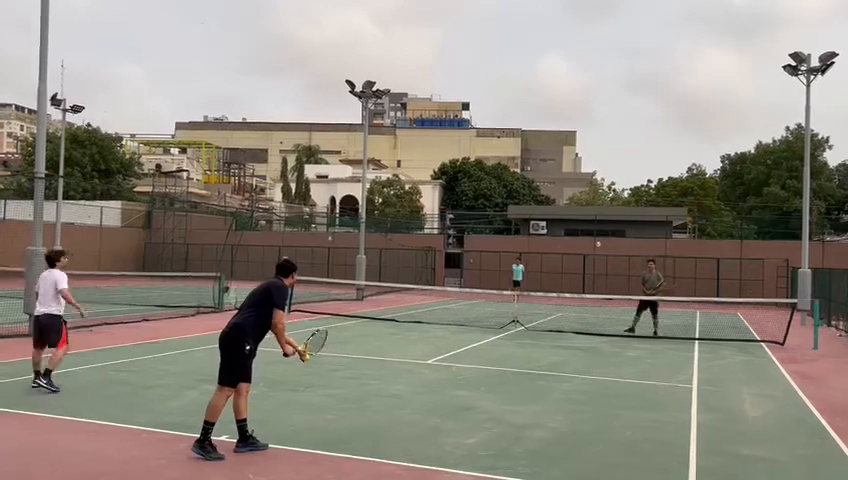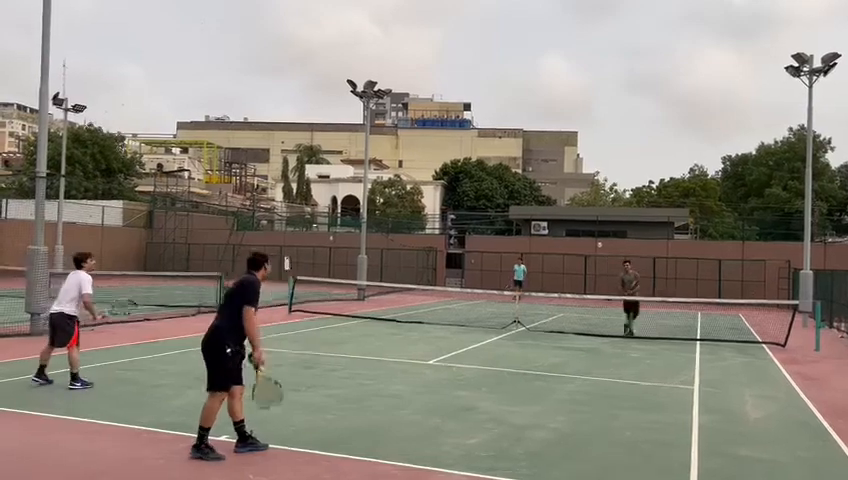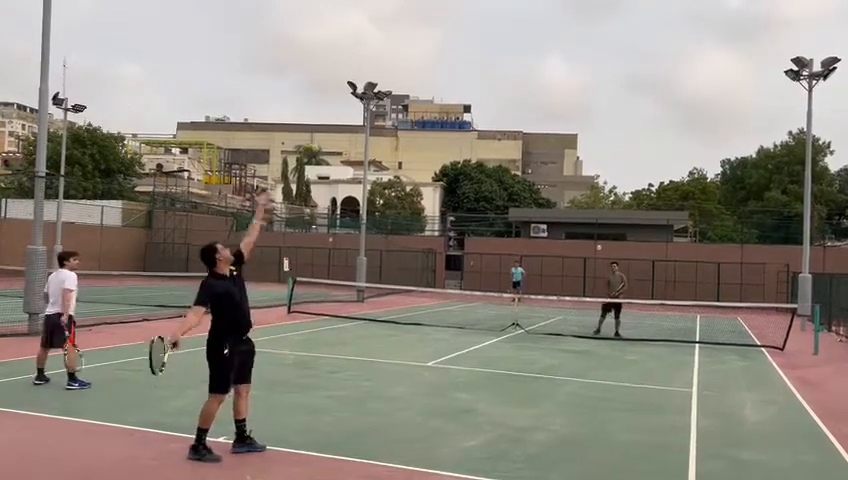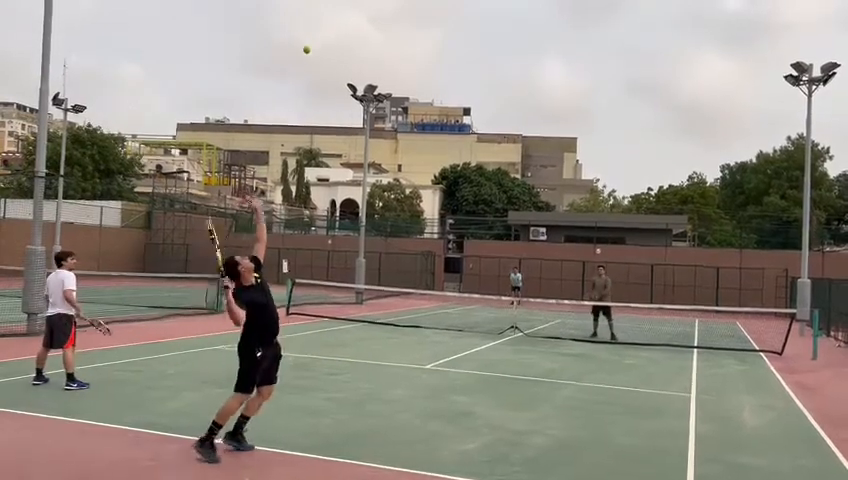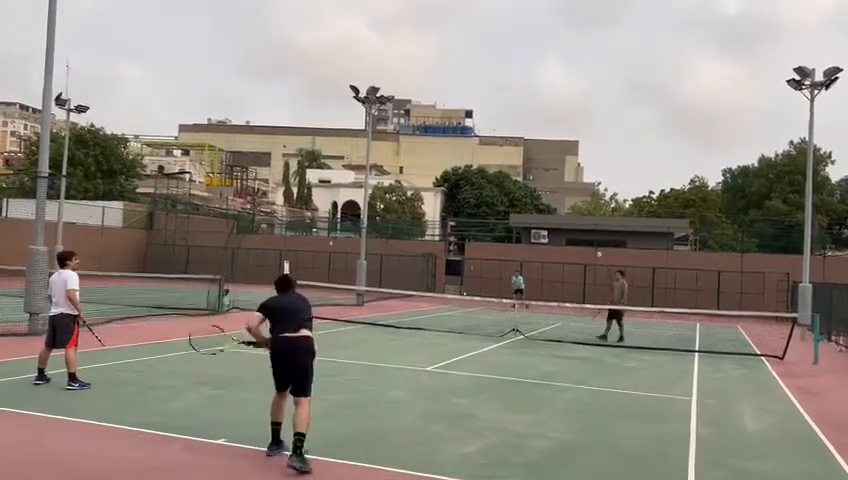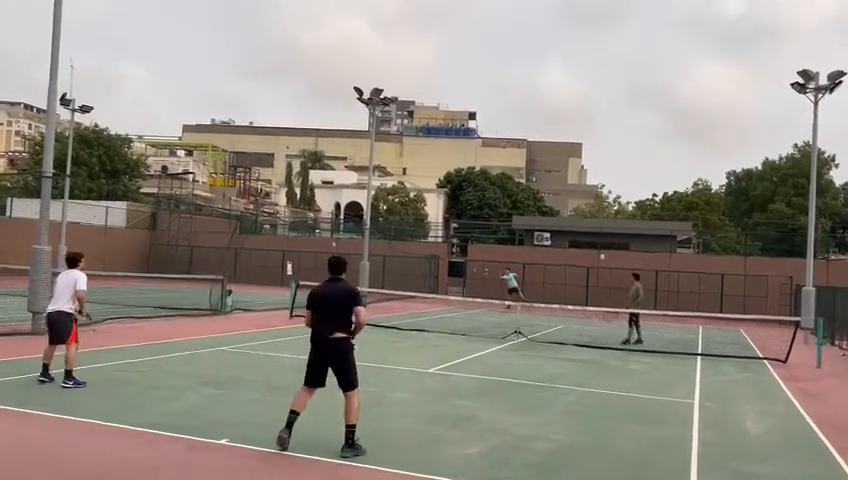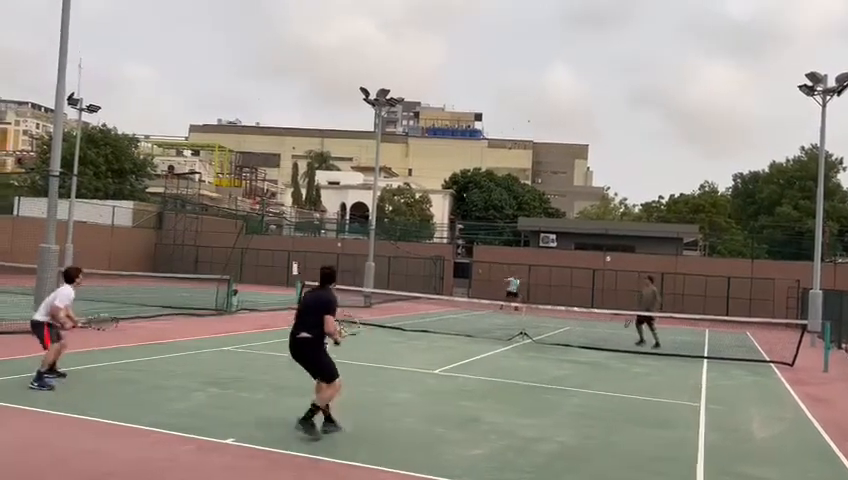
dt=0.7s
person 1, frame 1
left shoulder: (270, 286)
right shoulder: (280, 288)
left elbow: (273, 326)
right elbow: (277, 324)
left wrist: (296, 346)
right wrist: (284, 347)
left hip: (239, 340)
right hip: (239, 340)
left knee: (242, 389)
right knee: (225, 390)
left ankle: (244, 439)
right ankle: (203, 441)
person 1, frame 2
left shoulder: (248, 283)
right shoulder: (249, 283)
left elbow: (251, 323)
right elbow: (248, 319)
left wrist: (258, 351)
right wrist: (257, 350)
left hip: (229, 346)
right hip: (221, 344)
left knee: (236, 391)
right knee: (218, 394)
left ankle: (243, 439)
right ankle: (200, 445)
person 1, frame 3
left shoulder: (235, 268)
right shoulder: (210, 286)
left elbow: (251, 237)
right elbow: (195, 314)
left wrist: (260, 210)
right wrist: (177, 334)
left hip: (243, 342)
right hip: (223, 346)
left knee: (243, 390)
right knee: (218, 395)
left ankle: (242, 439)
right ankle: (198, 446)
person 1, frame 4
left shoulder: (257, 275)
right shoulder: (242, 294)
left elbow: (261, 241)
right elbow: (238, 321)
left wrist: (259, 213)
right wrist: (228, 297)
left hip: (270, 345)
right hip: (255, 348)
left knee: (265, 392)
right knee: (241, 395)
left ankle: (235, 435)
right ankle: (206, 441)
person 1, frame 5
left shoulder: (270, 303)
right shoulder: (304, 301)
left elbow: (251, 326)
left wrist: (265, 342)
left hip: (280, 346)
right hip: (303, 345)
left knee: (281, 393)
right knee: (302, 401)
left ankle: (275, 442)
right ankle: (297, 453)
person 1, frame 6
left shoulder: (315, 292)
right shoulder: (351, 291)
left elbow: (308, 322)
right elbow: (361, 321)
right wrist: (351, 333)
left hip: (318, 344)
right hip: (341, 345)
left knee: (307, 389)
right knee: (352, 394)
left ankle: (287, 429)
right ankle: (350, 444)
person 1, frame 7
left shoulder: (308, 294)
right shoulder: (330, 298)
right elbow: (329, 329)
left wrist: (332, 330)
right wrist: (337, 338)
left hip: (295, 343)
right hip: (311, 344)
left knee: (322, 379)
right knee: (334, 384)
left ankle: (328, 421)
right ankle: (307, 420)
person 2, frame 1
left shoulder: (44, 275)
right shoulder: (60, 275)
right elbow: (65, 294)
right wrist: (78, 307)
left hip: (39, 314)
right hip: (53, 316)
left knee: (38, 348)
right knee: (62, 347)
left ankle: (38, 377)
right ankle: (45, 376)
person 2, frame 2
left shoulder: (72, 274)
right shoulder: (86, 278)
right elbow: (86, 300)
left wrist: (91, 312)
right wrist: (94, 315)
left hip: (54, 312)
right hip: (67, 315)
left knee: (50, 345)
right knee: (73, 347)
left ankle: (40, 374)
right ankle: (75, 380)
person 2, frame 3
left shoulder: (52, 275)
right shoulder: (70, 275)
left elbow: (46, 296)
right elbow: (66, 295)
right wrist: (65, 314)
left hip: (49, 314)
right hip: (62, 316)
left knee: (45, 346)
right knee: (69, 347)
left ankle: (40, 376)
right ankle: (72, 380)
person 2, frame 4
left shoulder: (51, 276)
right shoulder: (68, 275)
left elbow: (47, 297)
right elbow: (68, 295)
right wrist: (78, 309)
left hip: (51, 315)
right hip: (64, 316)
left knee: (45, 347)
right knee: (68, 347)
left ankle: (38, 376)
right ankle: (71, 380)
person 2, frame 5
left shoulder: (54, 276)
right shoulder: (71, 275)
left elbow: (51, 297)
right elbow: (71, 295)
right wrist: (79, 310)
left hip: (54, 315)
right hip: (68, 315)
left knee: (48, 346)
right knee: (71, 347)
left ankle: (40, 375)
right ankle: (72, 380)
person 2, frame 6
left shoulder: (61, 275)
right shoulder: (80, 275)
right elbow: (81, 295)
right wrist: (81, 308)
left hip: (51, 312)
right hip: (64, 314)
left knee: (52, 343)
right knee: (72, 345)
left ankle: (45, 373)
right ankle: (68, 378)
person 2, frame 7
left shoulder: (67, 289)
right shoulder: (67, 292)
left elbow: (66, 309)
right elbow: (54, 312)
left wrist: (74, 321)
right wrist: (63, 324)
left hip: (43, 321)
right hip: (42, 322)
left knee: (61, 344)
right knee: (54, 348)
left ankle: (51, 370)
right ankle: (37, 380)
